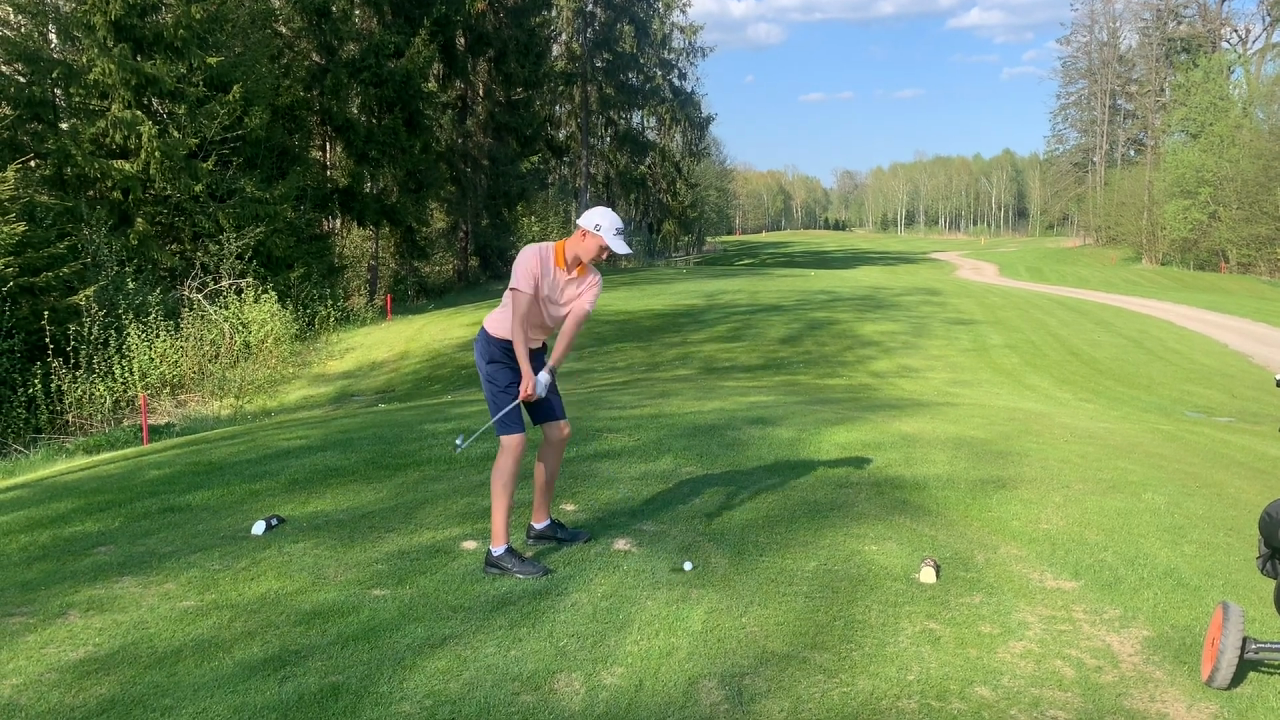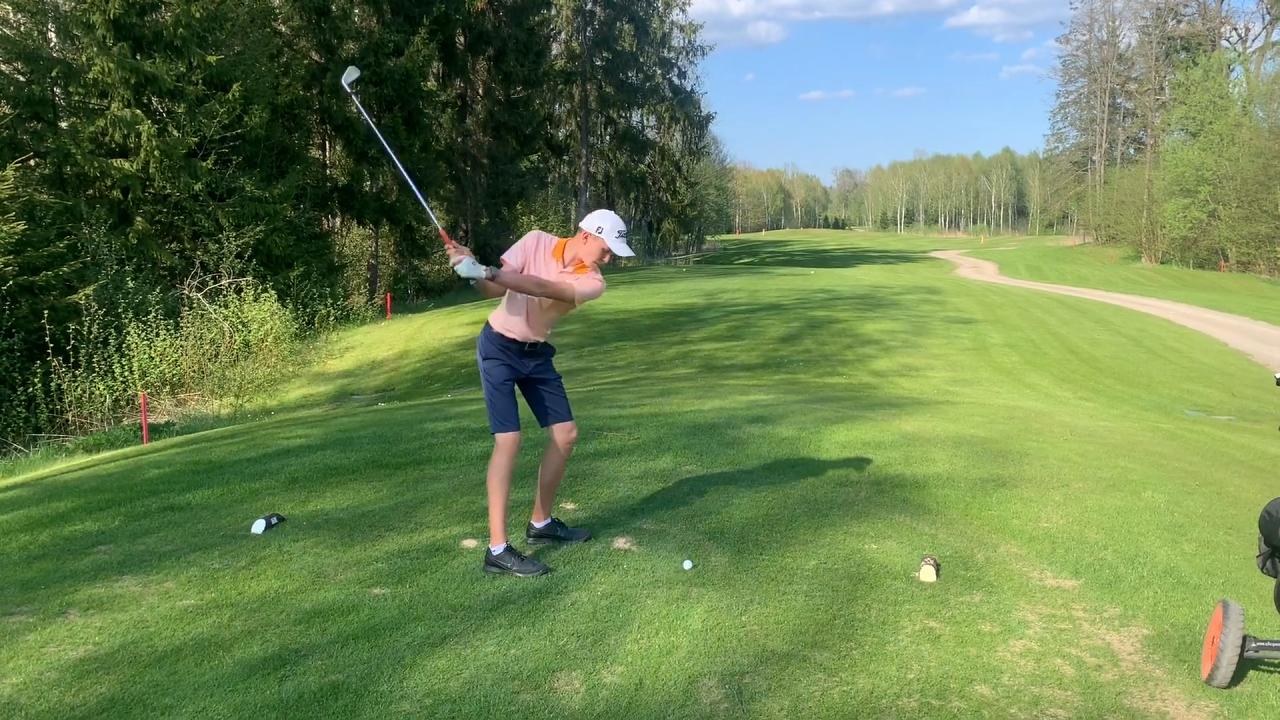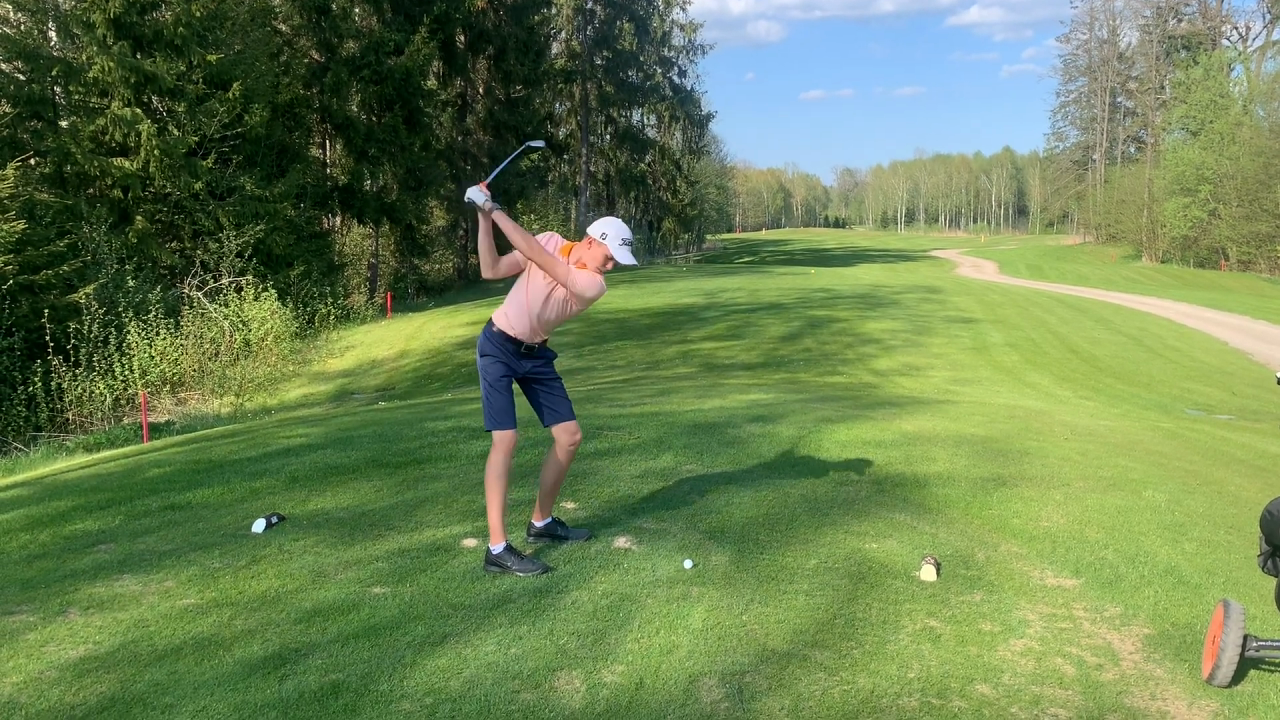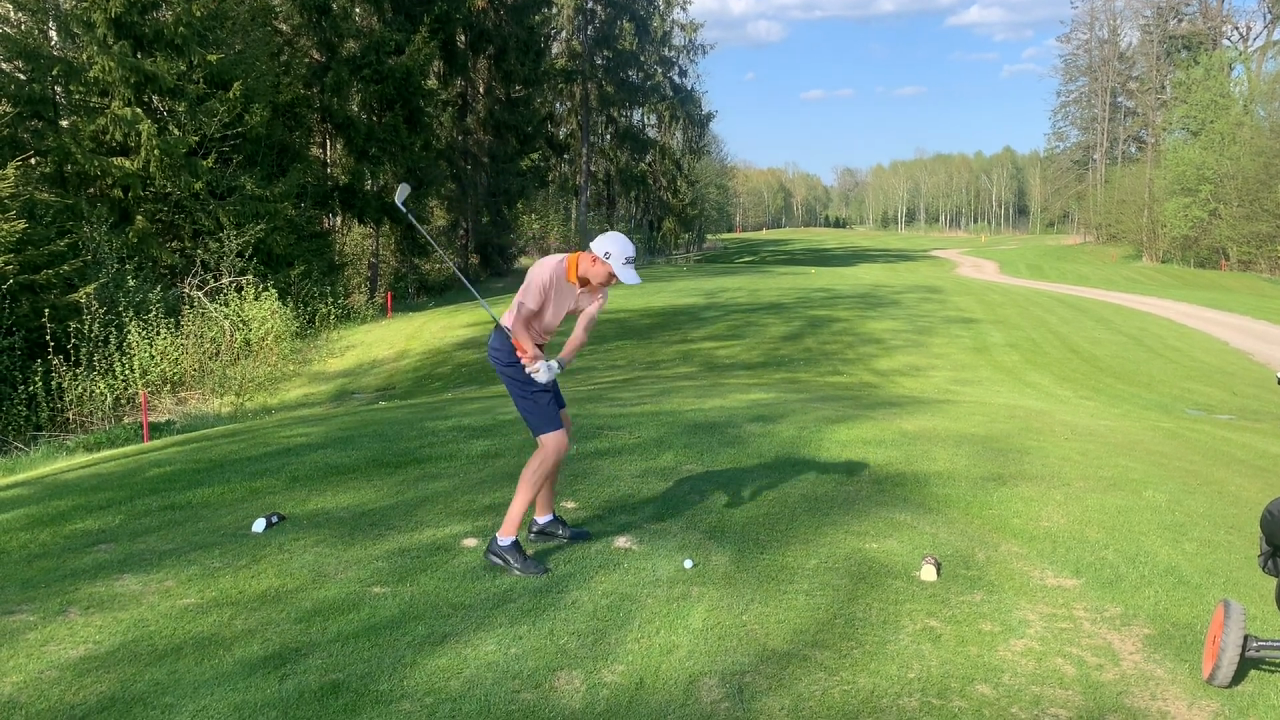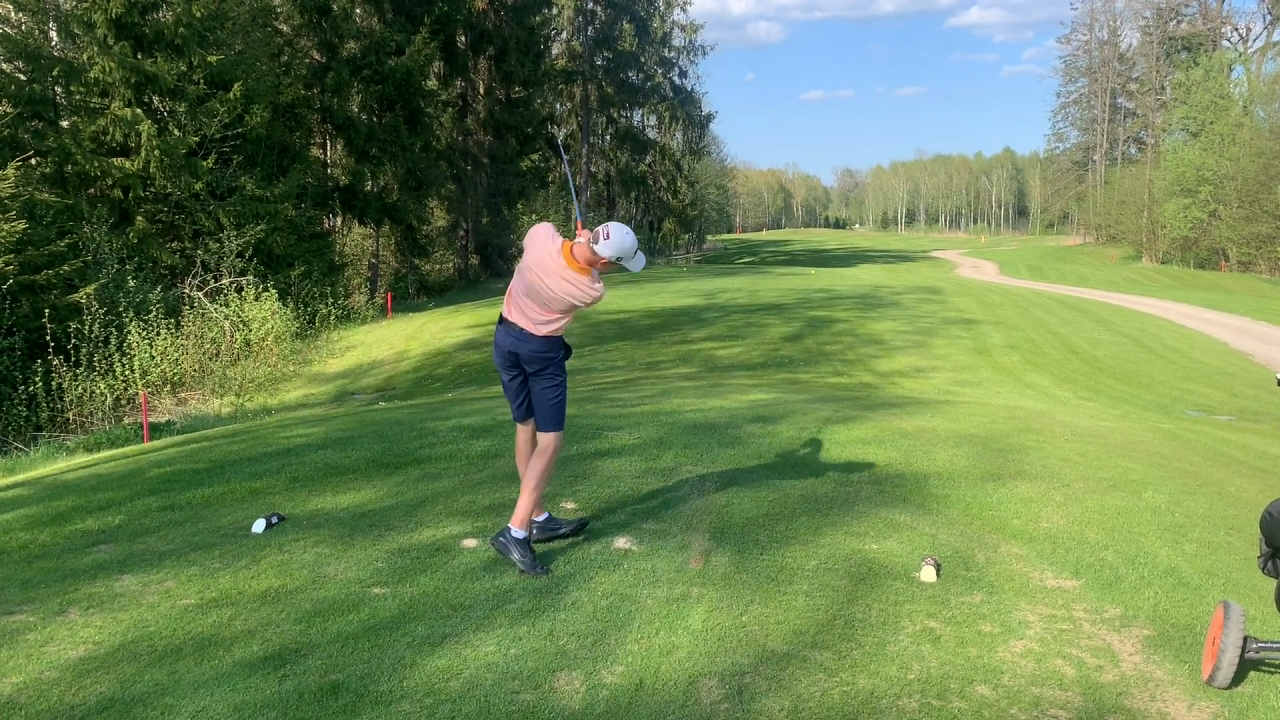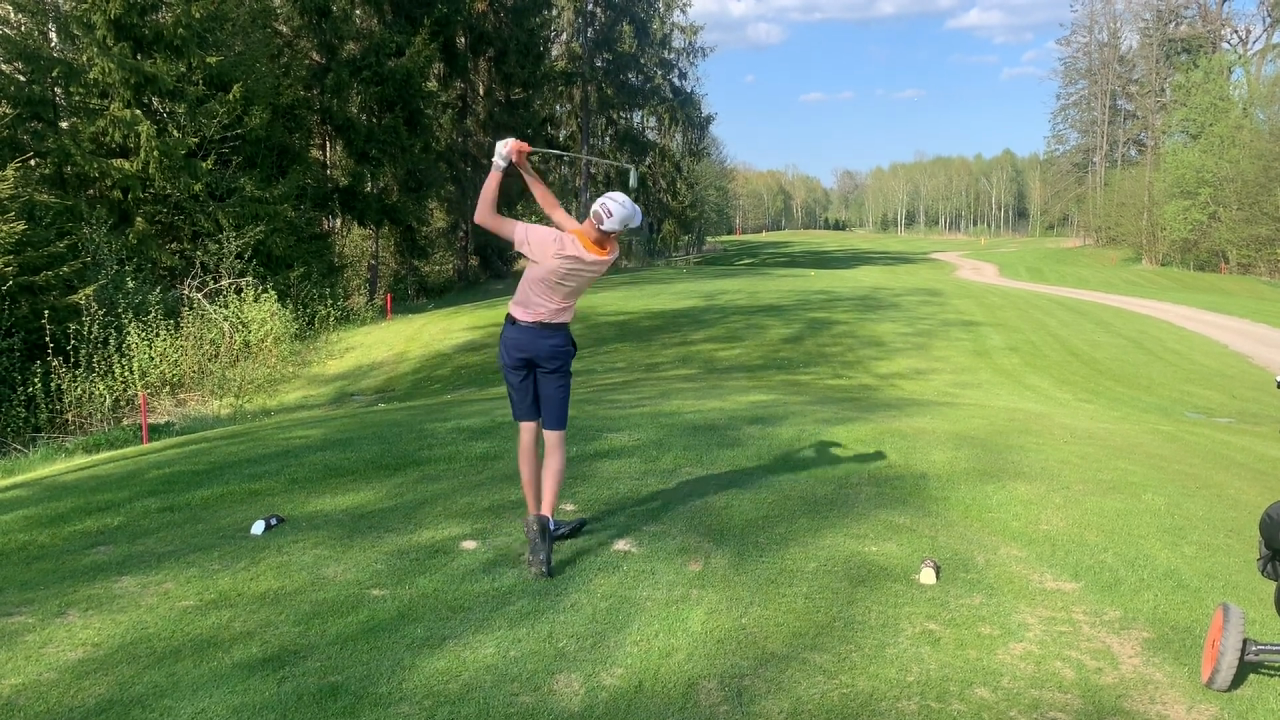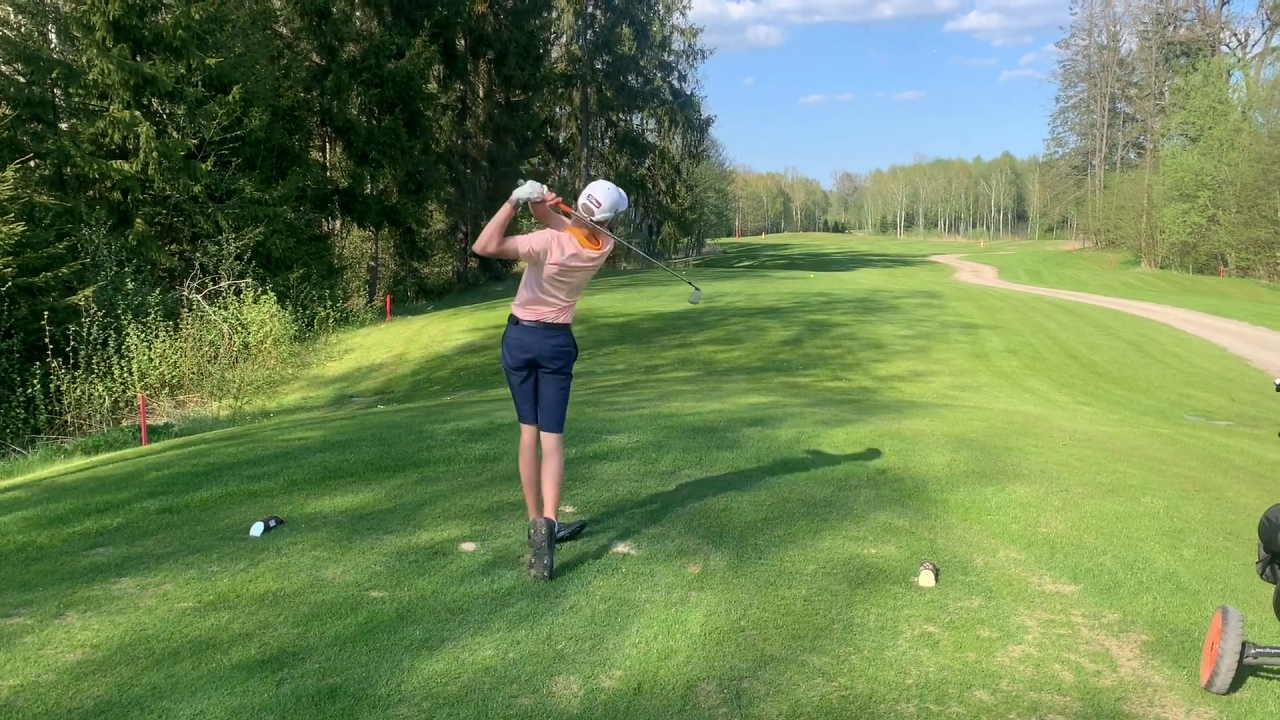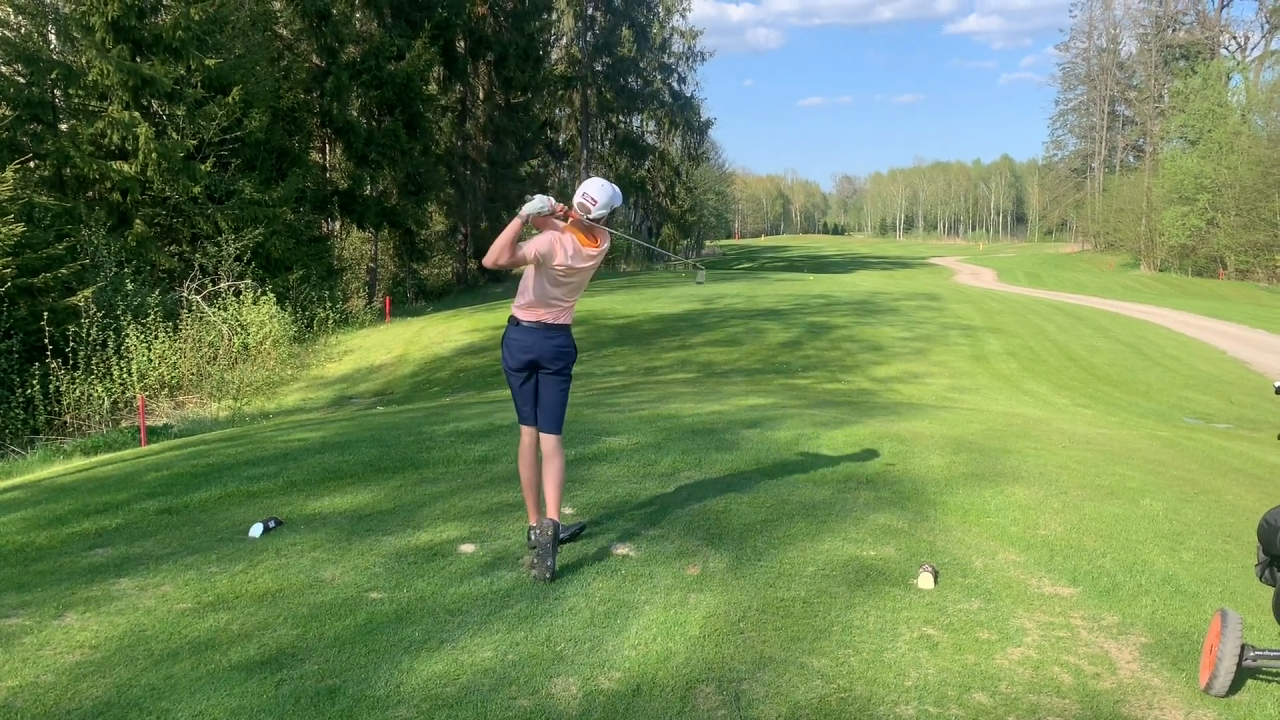
dt=0.2s
person 1, frame 1
left shoulder: (592, 283)
right shoulder: (533, 255)
left elbow: (569, 329)
right elbow: (520, 318)
left wrist: (548, 372)
right wrist: (526, 372)
left hip: (535, 352)
right hip: (499, 351)
left knee: (559, 432)
right knee: (514, 443)
left ankle: (541, 523)
right ankle: (499, 550)
person 1, frame 2
left shoulder: (592, 284)
right shoulder: (537, 241)
left elbow: (542, 288)
right elbow: (494, 288)
left wrist: (488, 272)
right wrist: (471, 266)
left hip: (535, 354)
right hip: (498, 348)
left knee: (565, 436)
right knee: (509, 442)
left ankle: (541, 523)
right ankle: (497, 549)
person 1, frame 3
left shoulder: (593, 287)
right shoulder: (550, 241)
left elbow: (537, 256)
right elbow: (492, 271)
left wrist: (493, 209)
right wrist: (483, 217)
left hip: (534, 354)
right hip: (497, 347)
left knee: (569, 437)
right knee: (504, 439)
left ankle: (542, 521)
right ankle: (497, 548)
person 1, frame 4
left shoulder: (599, 293)
right shoulder: (550, 269)
left elbow: (578, 338)
right elbow: (521, 322)
left wrist: (553, 364)
right wrist: (532, 354)
left hip: (535, 356)
right hip: (514, 352)
left knee: (555, 426)
right knee: (554, 445)
left ankle: (544, 519)
right ankle: (504, 540)
person 1, frame 5
left shoulder: (539, 237)
right shoulder: (590, 290)
left wrist: (584, 243)
left hip: (506, 337)
right hip: (541, 350)
left knee: (525, 430)
right knee: (549, 443)
left ankle: (538, 520)
right ankle: (516, 532)
person 1, frame 6
left shoulder: (549, 242)
right shoulder: (608, 255)
left elbow: (484, 217)
right elbow: (559, 213)
left wrist: (500, 163)
right wrist: (526, 170)
left hip: (516, 335)
right hip: (553, 341)
left knee: (527, 428)
right knee: (554, 436)
left ankle: (537, 518)
right ankle: (544, 520)
person 1, frame 7
left shoulder: (549, 243)
right shoulder: (604, 247)
left elbow: (483, 247)
right elbow: (559, 222)
left wrist: (516, 201)
right wrist: (543, 205)
left hip: (519, 336)
right hip: (556, 341)
left knee: (528, 432)
right knee: (551, 437)
left ankle: (537, 523)
right ankle: (548, 523)
person 1, frame 8
left shoulder: (552, 244)
right shoulder: (601, 244)
left elbow: (493, 260)
left wrist: (526, 214)
right wrist: (542, 215)
left hip: (519, 337)
right hip: (557, 342)
left knee: (528, 433)
right knee: (550, 438)
left ankle: (536, 525)
right ankle: (550, 524)
